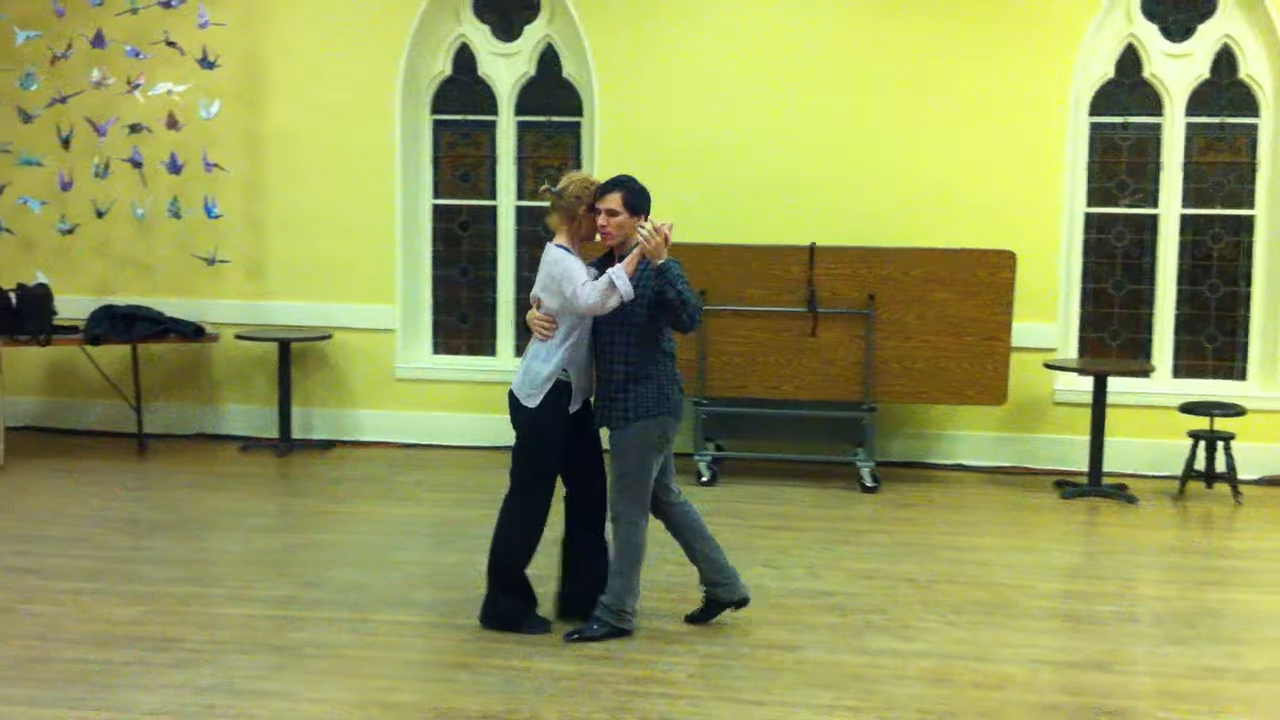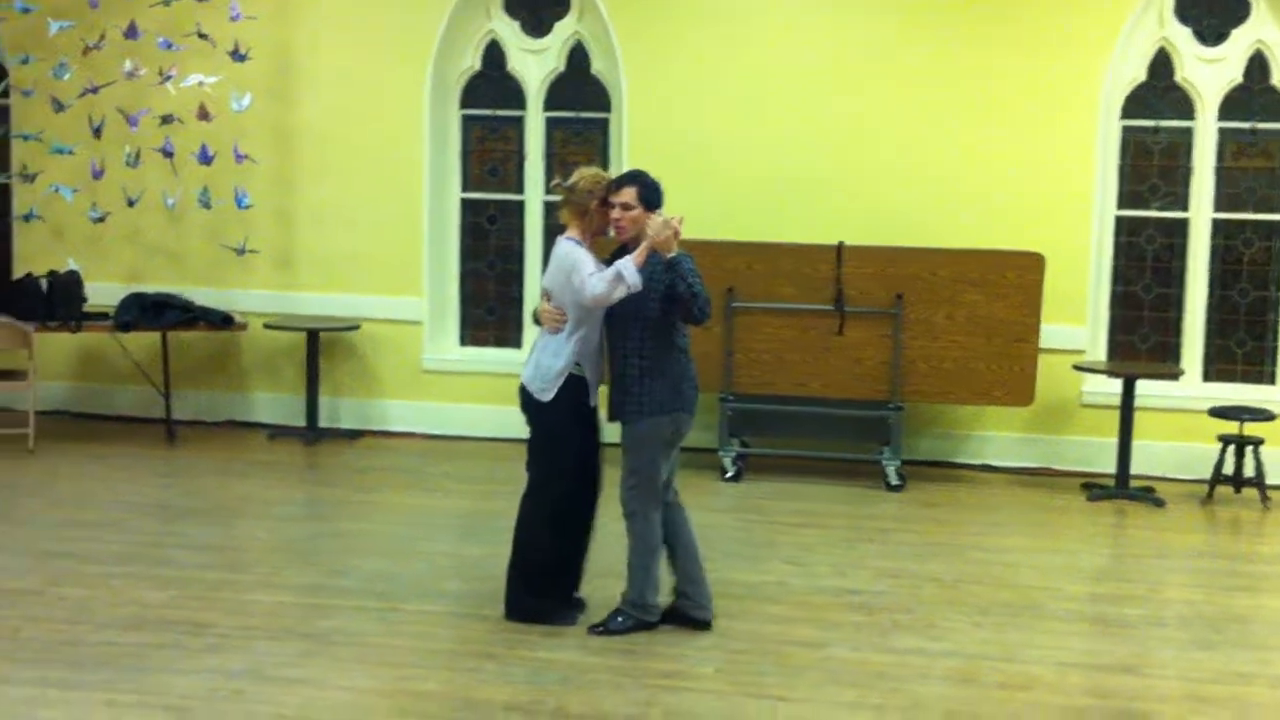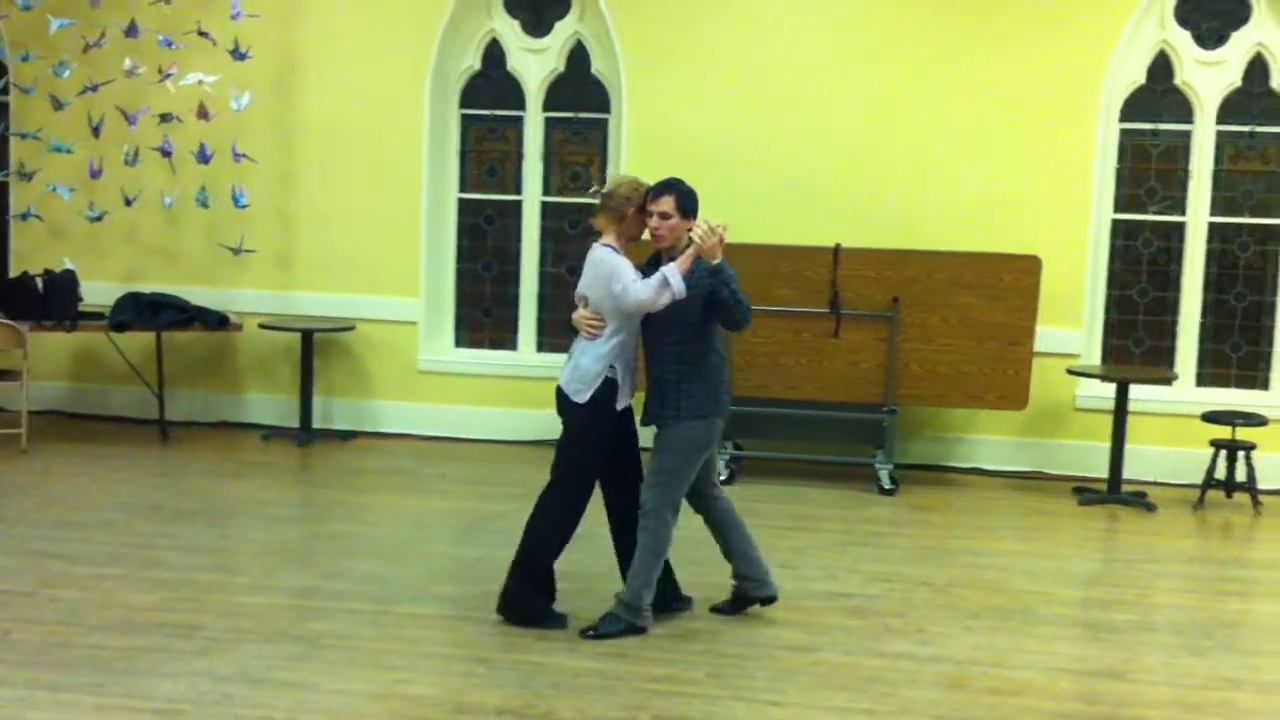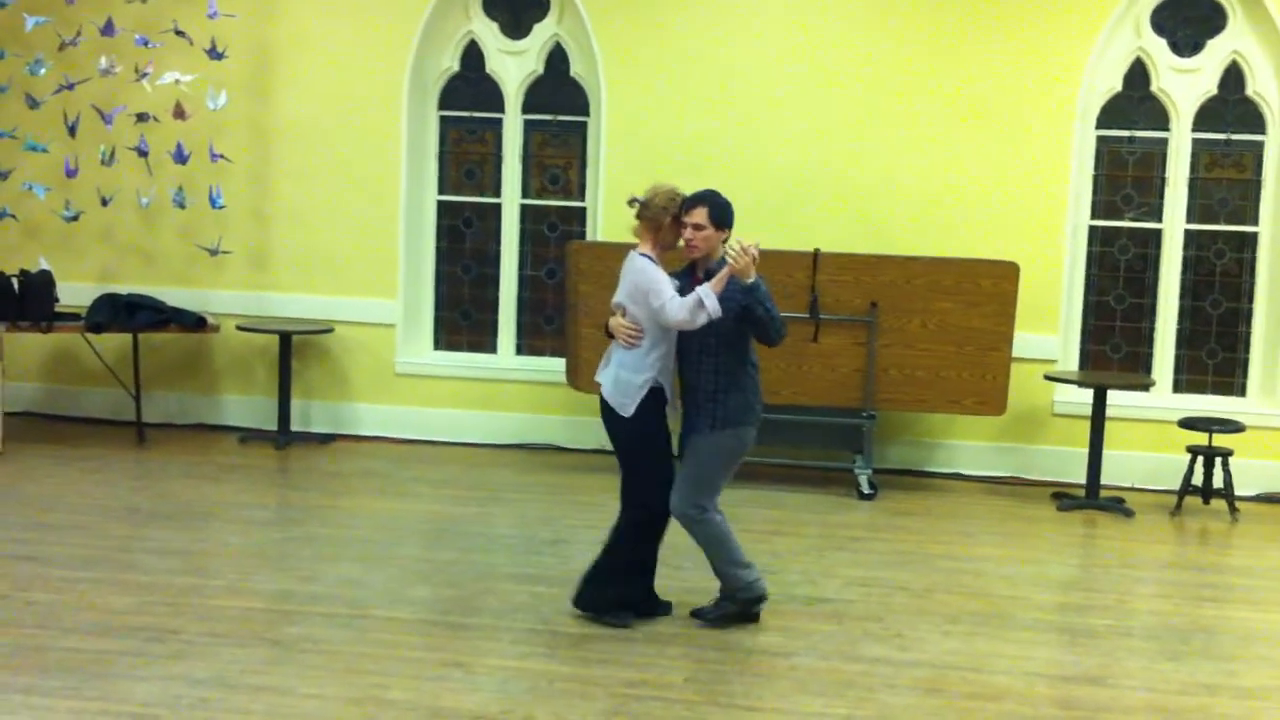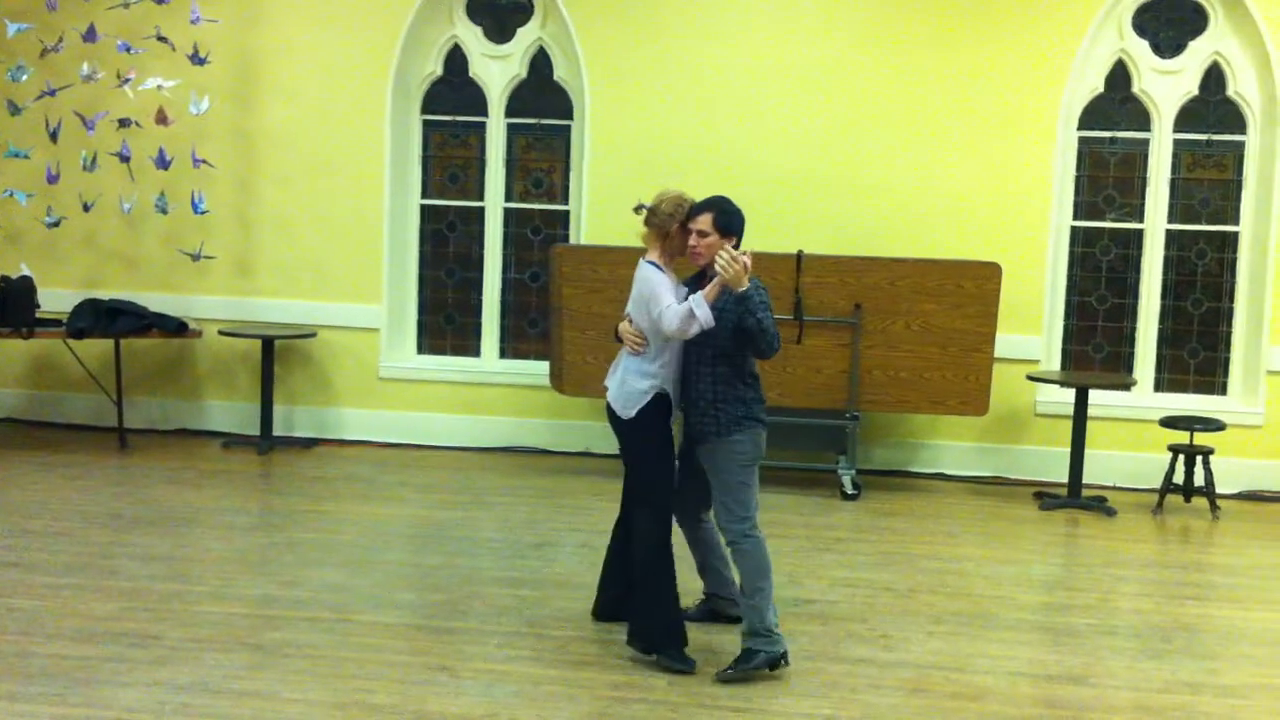
dt=0.5s
person 1, frame 1
left shoulder: (658, 269)
right shoulder: (598, 270)
left elbow: (688, 320)
left wrist: (660, 261)
right wrist: (535, 316)
left hip: (647, 405)
right hip: (627, 405)
left knee: (627, 510)
right knee: (665, 499)
left ankle: (616, 613)
right ankle: (723, 585)
person 1, frame 2
left shoulder: (669, 264)
right shoulder: (612, 266)
left elbow: (698, 313)
right elbow: (576, 308)
left wrist: (670, 255)
right wrist: (545, 310)
left hip: (662, 401)
right hip: (639, 401)
left knee: (640, 502)
right knee: (663, 500)
left ankle: (640, 607)
right ankle: (693, 601)
person 1, frame 3
left shoulder: (706, 272)
right shoulder: (646, 272)
left elbow: (738, 320)
right elbow: (610, 311)
left wrist: (715, 262)
right wrist: (580, 315)
left hip: (695, 405)
right hip: (676, 404)
left knee: (656, 504)
right knee: (705, 494)
left ankle: (632, 610)
right ankle: (755, 582)
person 1, frame 4
left shoulder: (739, 284)
right shoulder: (679, 282)
left elbow: (774, 336)
right elbow: (640, 315)
left wrist: (749, 280)
right wrist: (616, 322)
left hip: (731, 415)
right hip: (698, 414)
left knee: (688, 504)
right knee: (699, 505)
left ankle: (744, 584)
right ankle: (739, 596)
person 1, frame 5
left shoulder: (746, 291)
right shoulder: (690, 287)
left elbow: (768, 347)
left wrist: (742, 289)
right wrist: (626, 328)
left hip: (735, 427)
right hip: (698, 424)
left knee: (739, 528)
right knee: (688, 511)
left ankle: (765, 641)
right ankle: (723, 599)
person 2, frame 1
left shoulder: (568, 259)
right shoulder: (560, 261)
right elbow: (591, 301)
right wrist: (639, 254)
left hip: (569, 396)
right hip: (543, 398)
left knee: (588, 492)
right knee: (529, 499)
left ankle: (583, 596)
right ankle: (504, 606)
person 2, frame 2
left shoulder: (575, 252)
right shoulder: (572, 255)
right elbow: (598, 292)
right wrist: (648, 247)
left hip: (573, 388)
right hip: (555, 390)
left knee: (579, 489)
right knee: (549, 491)
left ankle: (556, 589)
right ankle: (529, 598)
person 2, frame 3
left shoulder: (608, 257)
right shoulder: (609, 261)
right elbow: (644, 298)
right wrist: (692, 255)
left hip: (607, 392)
right hip: (591, 394)
left knee: (627, 492)
right knee: (567, 494)
left ankle: (652, 590)
right ankle: (524, 599)
person 2, frame 4
left shoulder: (641, 265)
right shoulder: (647, 271)
right elbow: (679, 315)
right wrist: (726, 274)
left hip: (632, 395)
right hip: (634, 399)
left knee: (648, 496)
right knee: (652, 499)
left ankle: (634, 595)
right ankle: (598, 593)
person 2, frame 5
left shoulder: (657, 274)
right shoulder: (653, 277)
right elbow: (674, 324)
right wrist: (720, 283)
left hip: (642, 402)
right hip: (641, 405)
left knee: (640, 505)
right knee: (655, 513)
left ankle: (616, 598)
right ankle: (656, 632)
